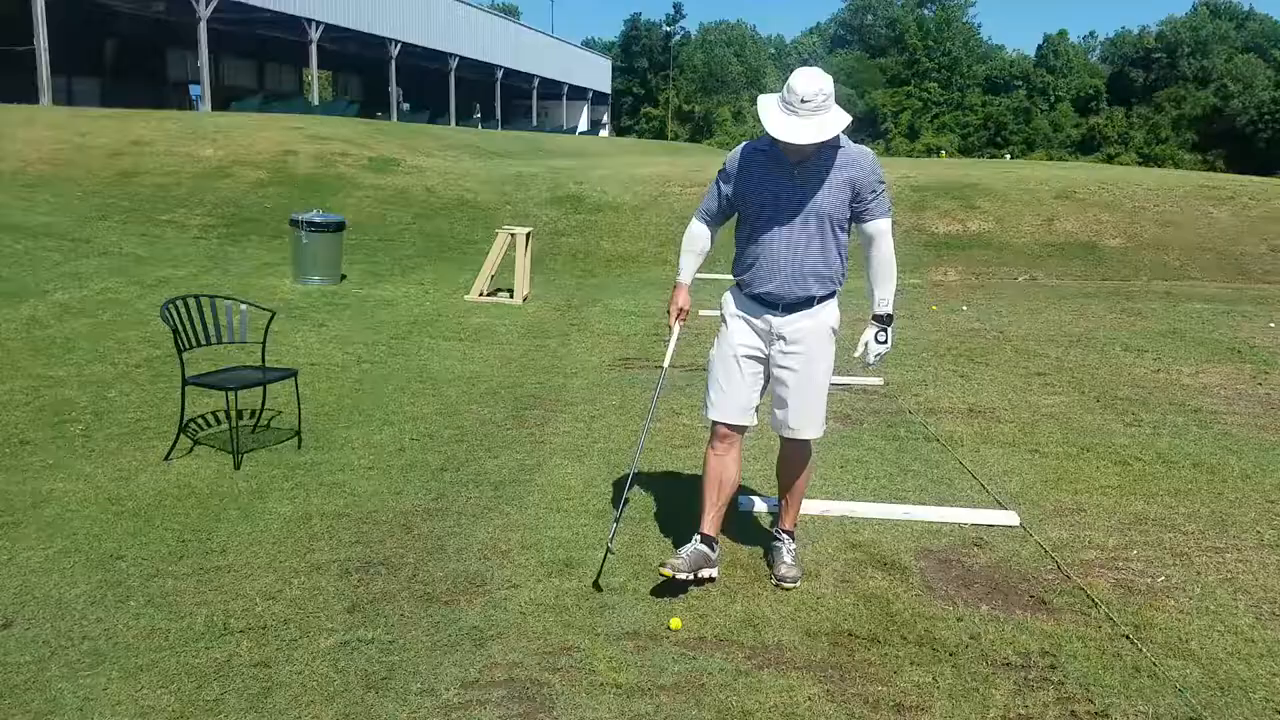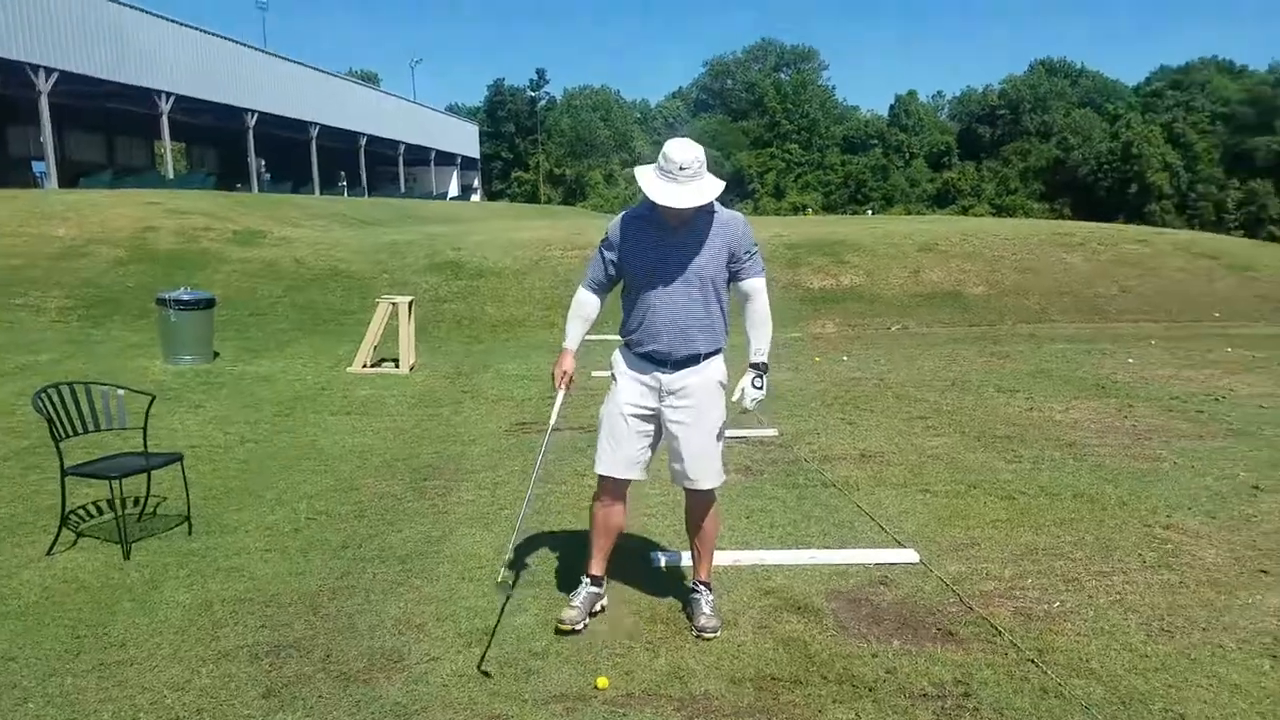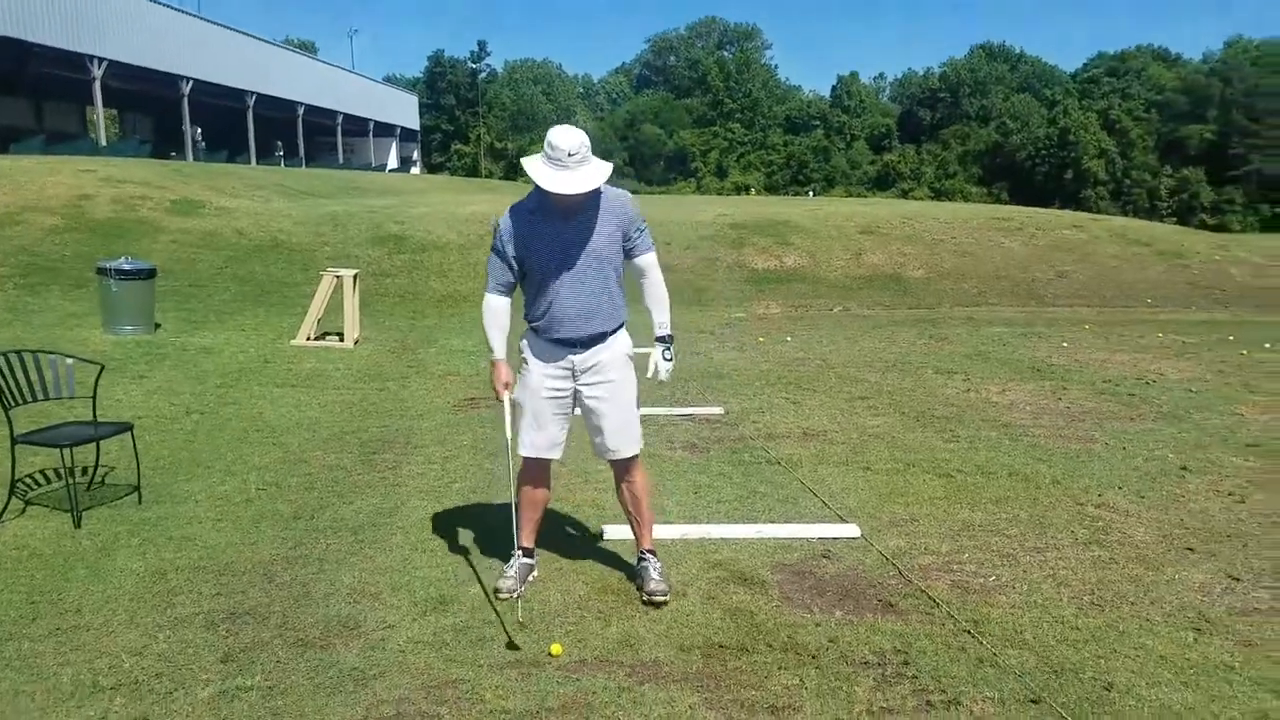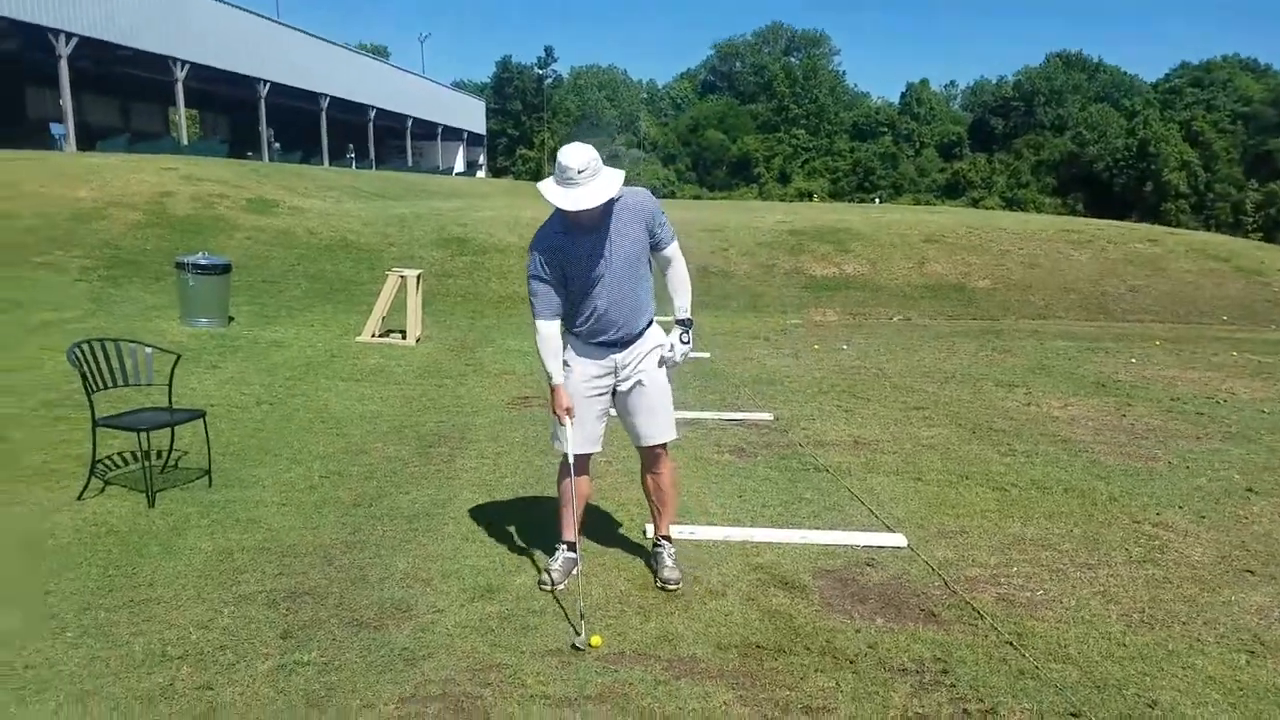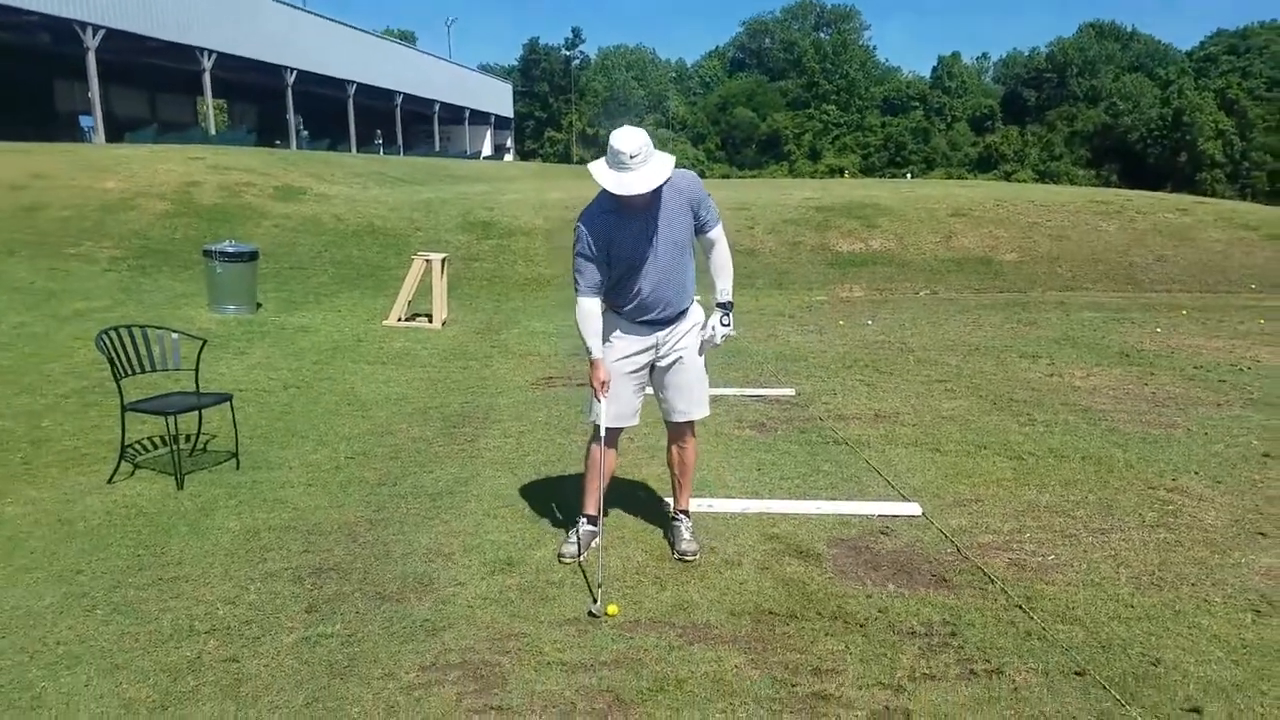
dt=0.4s
person 1, frame 1
left shoulder: (858, 165)
right shoulder: (744, 158)
left elbow: (879, 241)
right elbow: (705, 222)
left wrist: (881, 315)
right wrist: (683, 282)
left hip: (810, 320)
right hip: (744, 313)
left knee: (798, 437)
right knee: (725, 429)
left ankle: (784, 536)
right ankle: (705, 543)
person 1, frame 2
left shoulder: (731, 227)
right shoulder: (626, 227)
left elbow: (754, 297)
right elbow: (591, 290)
left wrist: (758, 365)
right wrist: (569, 348)
left hip: (700, 376)
right hip: (634, 372)
left knee: (701, 488)
right knee: (611, 481)
left ankle: (702, 589)
right ankle: (592, 584)
person 1, frame 3
left shoulder: (619, 206)
right shoulder: (516, 221)
left elbow: (648, 272)
right elbow: (497, 293)
left wrist: (663, 338)
right wrist: (498, 358)
left hip: (608, 352)
right hip: (543, 356)
left knee: (627, 459)
right knee: (534, 461)
left ankle: (647, 558)
right ankle: (524, 555)
person 1, frame 4
left shoulder: (640, 205)
right shoulder: (546, 243)
left elbow: (672, 260)
right elbow: (546, 319)
left wrist: (682, 323)
right wrist: (557, 383)
left hip: (643, 347)
right hip: (583, 355)
left knee: (656, 451)
right knee: (576, 455)
left ankle: (663, 544)
right ankle: (567, 548)
person 1, frame 5
left shoulder: (687, 187)
right shoulder: (594, 221)
left elbow: (715, 243)
right elbow: (588, 295)
left wrist: (724, 305)
right wrist: (596, 357)
left hip: (682, 327)
right hip: (623, 333)
left knee: (683, 427)
right knee: (607, 428)
left ankle: (681, 517)
right ankle: (588, 520)
